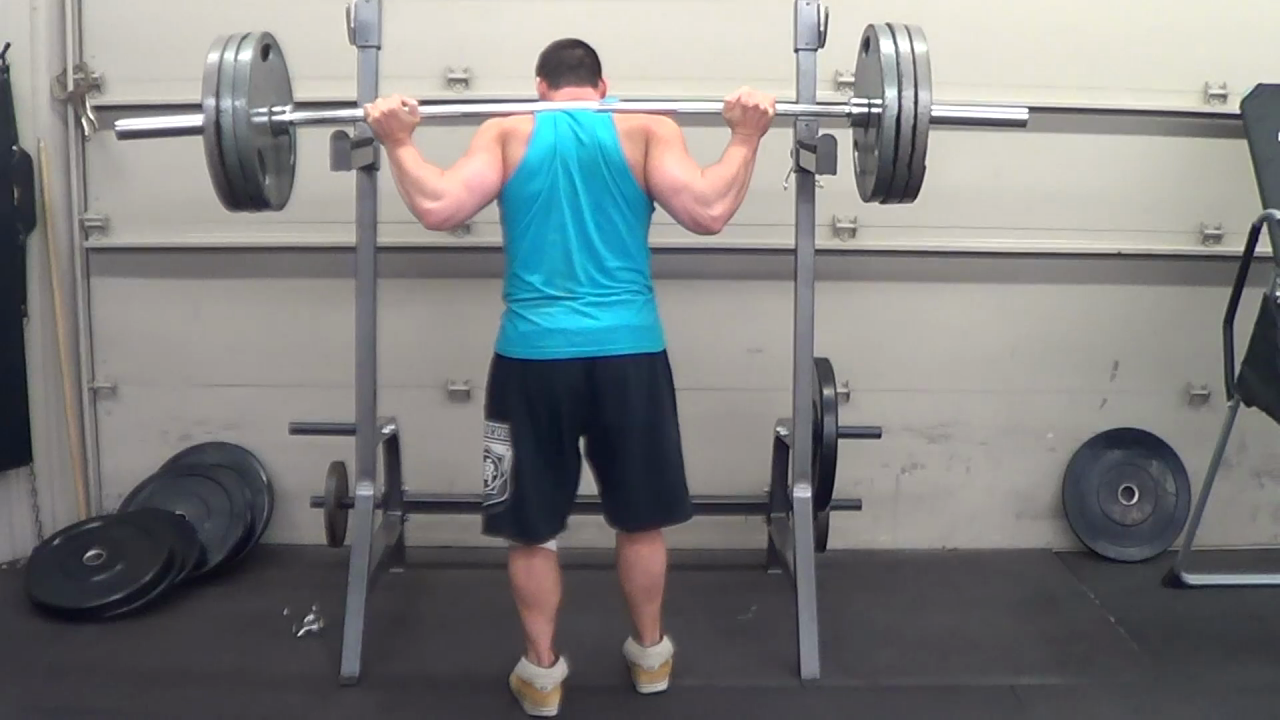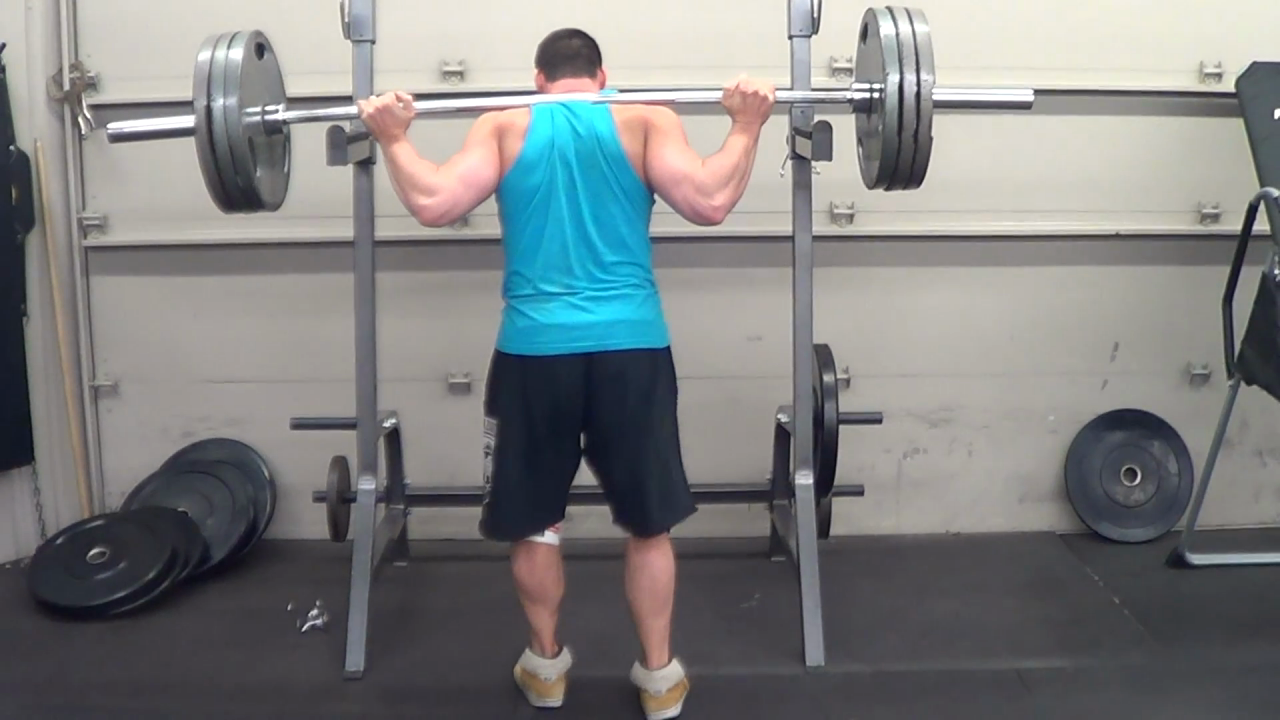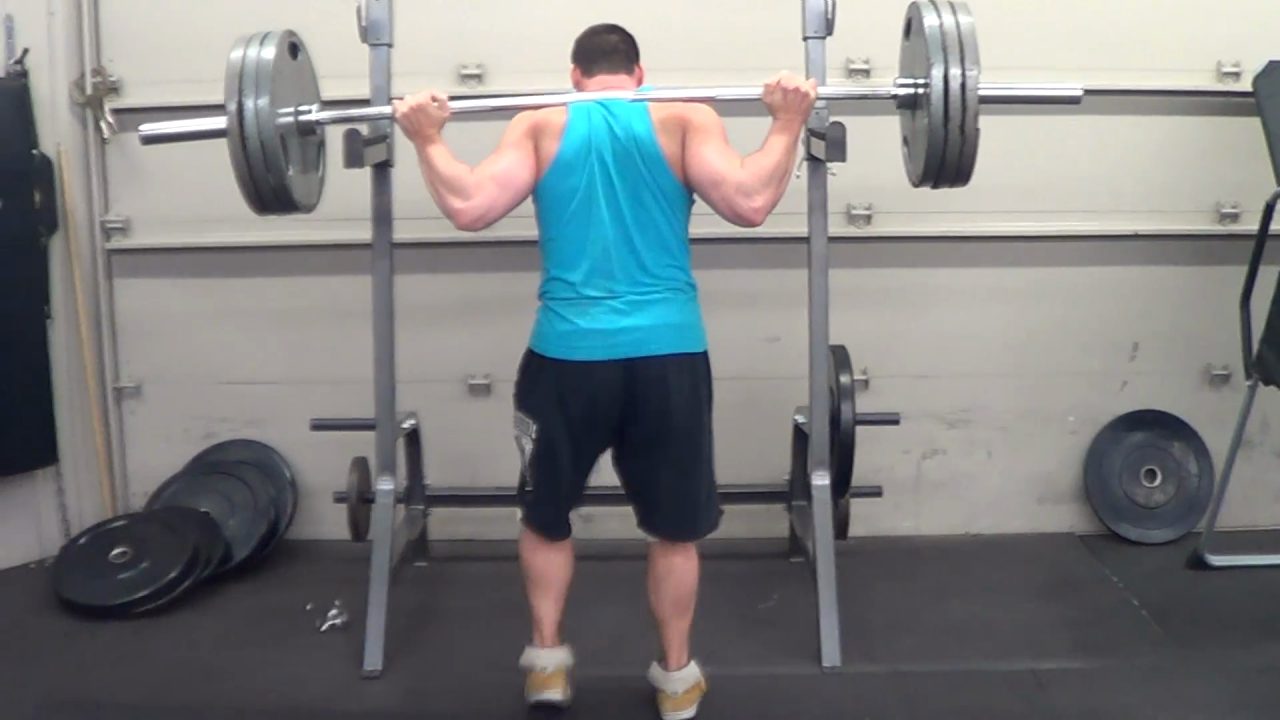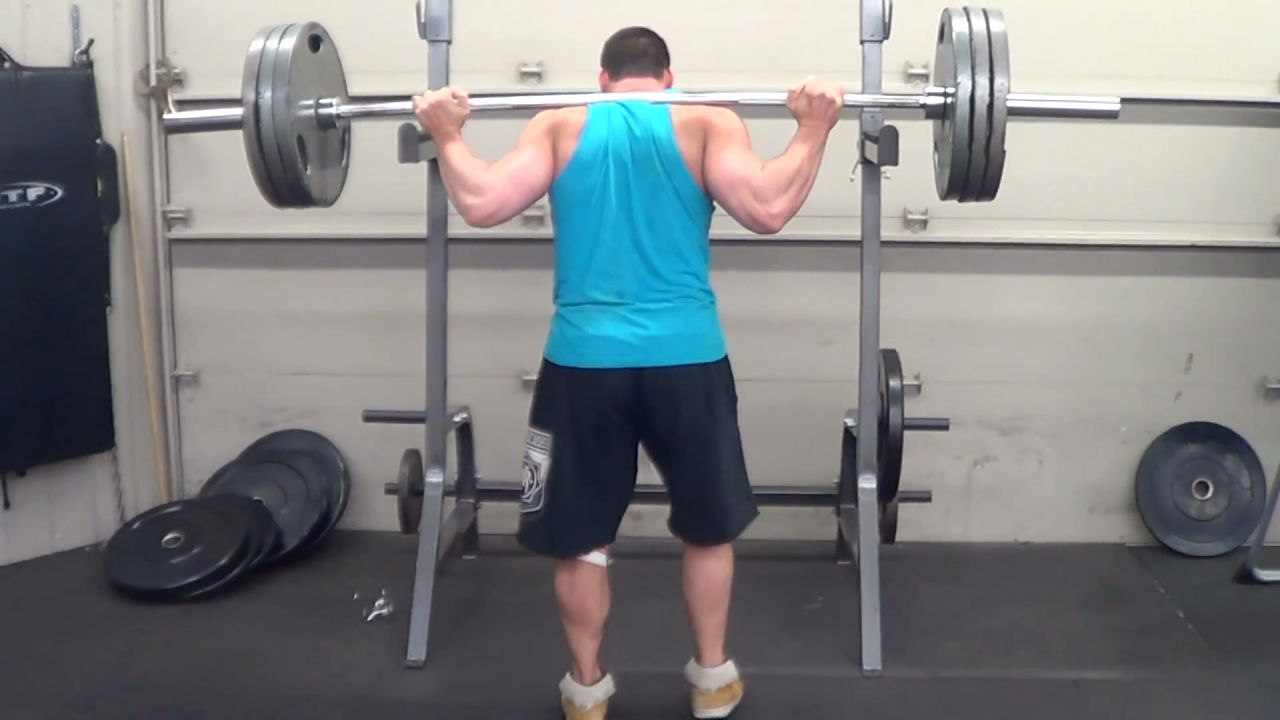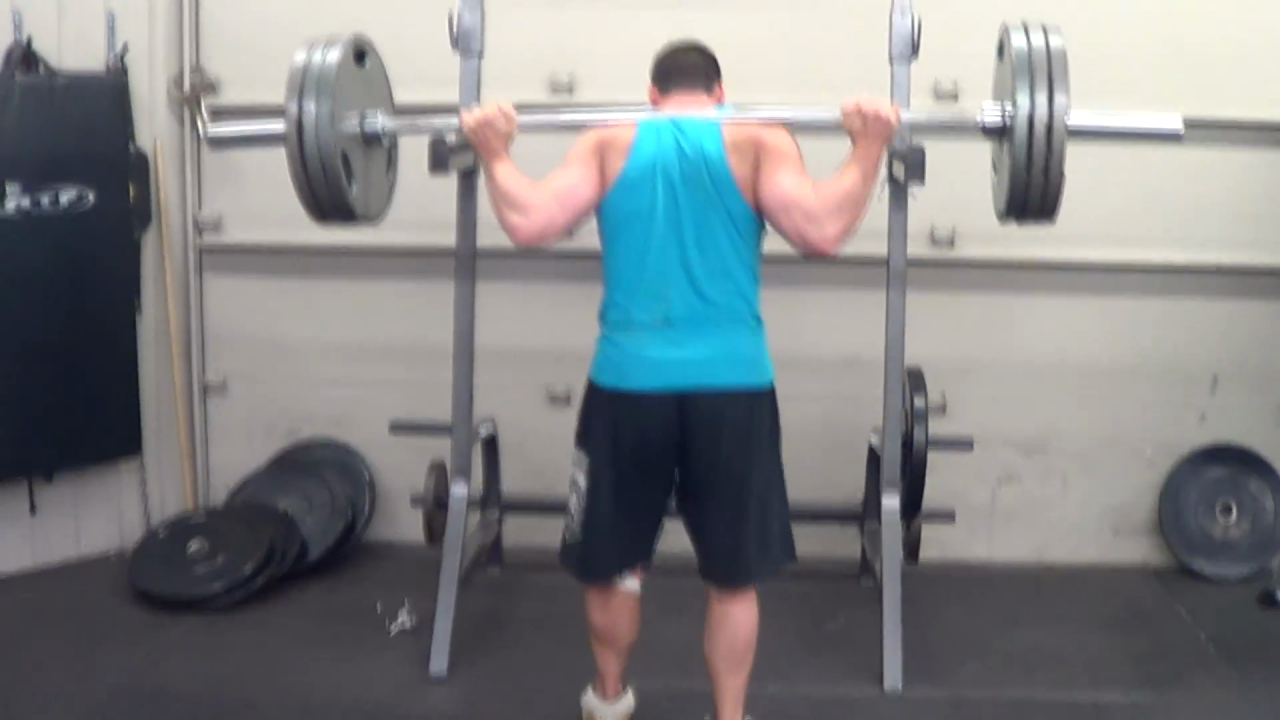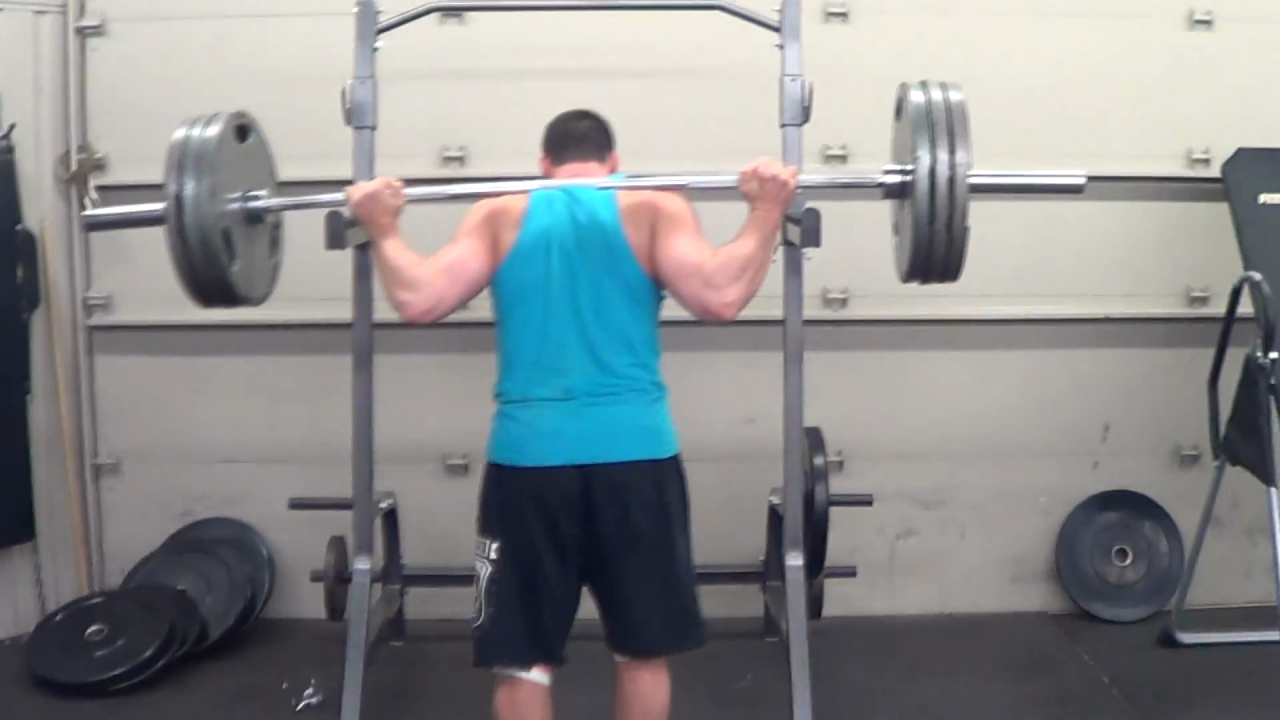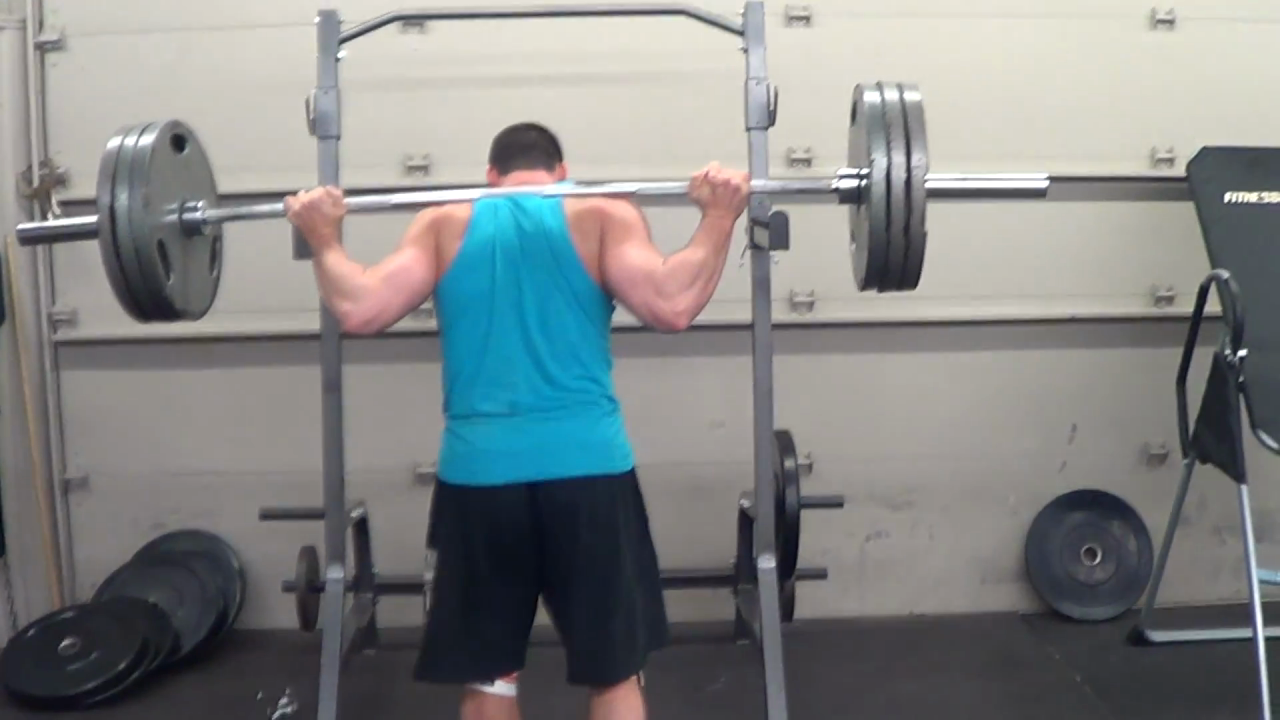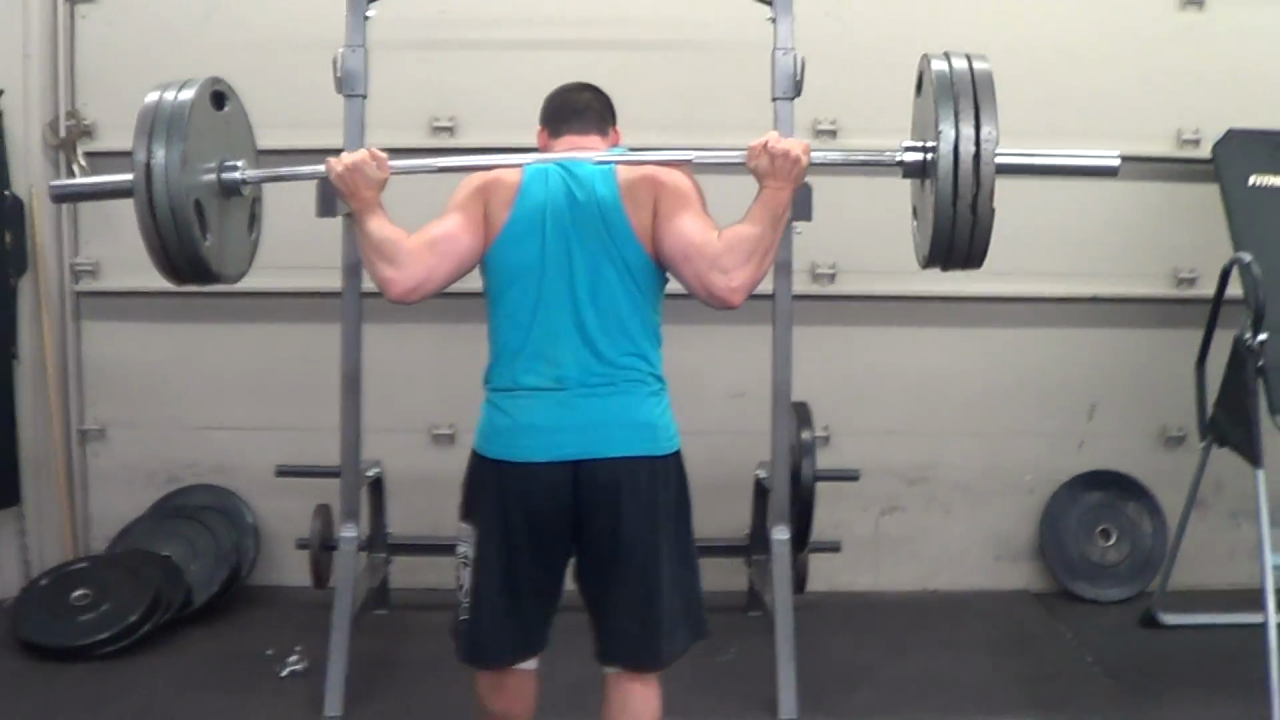
dt=0.5s
person 1, frame 1
left shoulder: (507, 132)
right shoulder: (646, 129)
left elbow: (438, 208)
right elbow: (708, 211)
left wrist: (397, 141)
right wrist: (746, 136)
left hip: (532, 354)
right hip: (630, 351)
left knee: (530, 527)
right knee: (641, 519)
right ankle: (650, 653)
person 1, frame 2
left shoulder: (504, 125)
right shoulder: (646, 118)
left elbow: (433, 204)
right elbow: (710, 202)
left wrist: (392, 137)
right wrist: (746, 126)
left hip: (534, 349)
right hip: (633, 346)
left knee: (533, 522)
right knee: (649, 523)
person 1, frame 3
left shoulder: (538, 125)
right shoulder: (684, 118)
left elbow: (469, 208)
right elbow: (750, 203)
left wrist: (427, 138)
right wrist: (788, 123)
left hip: (568, 352)
right hip: (669, 351)
left knee: (545, 514)
right knee: (674, 528)
left ankle: (546, 659)
person 1, frame 4
left shoulder: (560, 125)
right shoulder: (706, 122)
left elbow: (481, 204)
right elbow: (766, 209)
left wrist: (447, 134)
right wrist: (813, 130)
left hip: (584, 359)
right hip: (687, 356)
left knee: (580, 538)
right knee: (712, 528)
person 1, frame 5
left shoulder: (607, 144)
right shoulder: (758, 142)
left elbow: (528, 224)
right elbow: (822, 231)
left wrist: (494, 153)
right wrist: (869, 148)
left hip: (628, 383)
right hip: (731, 385)
left knee: (613, 565)
right knee: (734, 575)
person 1, frame 6
left shoulder: (498, 214)
right shoulder: (655, 208)
left elbow: (418, 300)
right elbow: (720, 298)
left wrist: (382, 227)
right wrist: (766, 214)
left hip: (528, 458)
right hip: (635, 455)
left knee: (522, 658)
right knee: (644, 647)
person 1, frame 7
left shoulder: (443, 225)
right shoulder: (604, 217)
left elbow: (359, 311)
right elbow: (672, 307)
left wrist: (324, 237)
right wrist: (718, 218)
left hip: (479, 474)
right hip: (589, 469)
right knee: (616, 671)
person 1, frame 8
left shoulder: (492, 189)
right shoulder: (657, 186)
left elbow: (403, 279)
right elbow: (728, 282)
left wrist: (365, 201)
right wrist: (776, 189)
left hip: (515, 447)
right hip: (631, 448)
left knee: (496, 643)
right knee: (634, 658)
